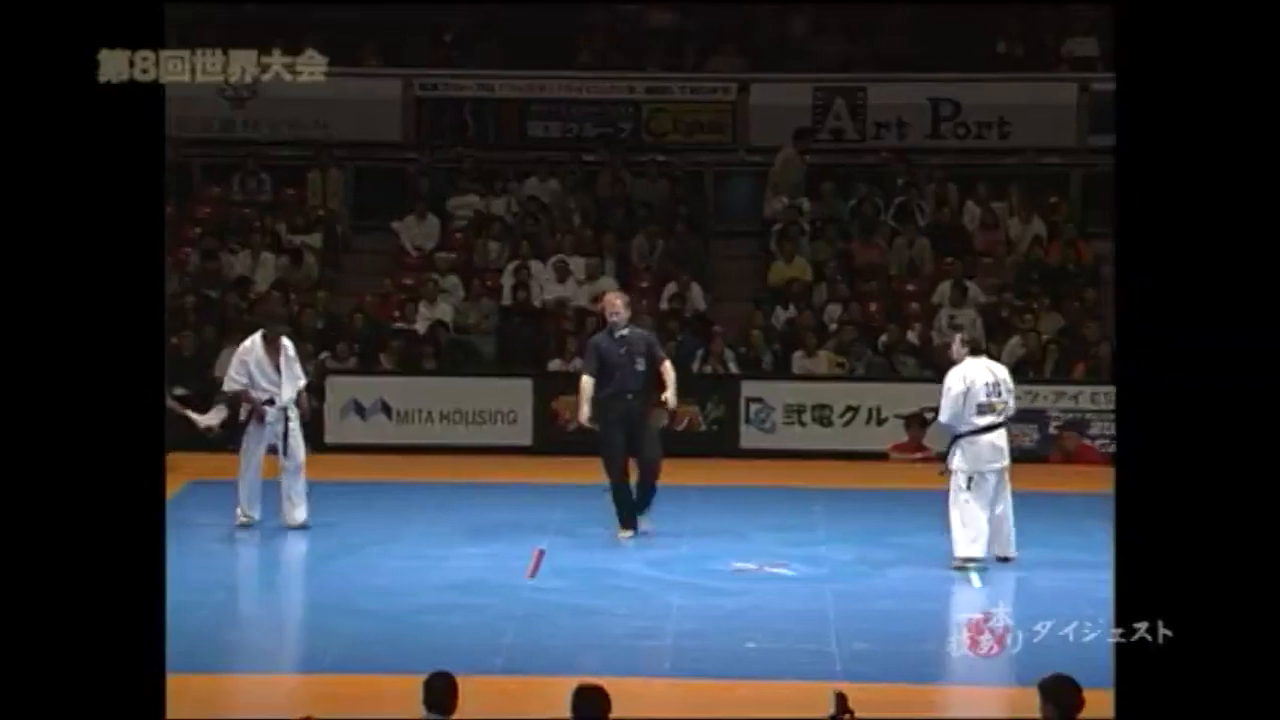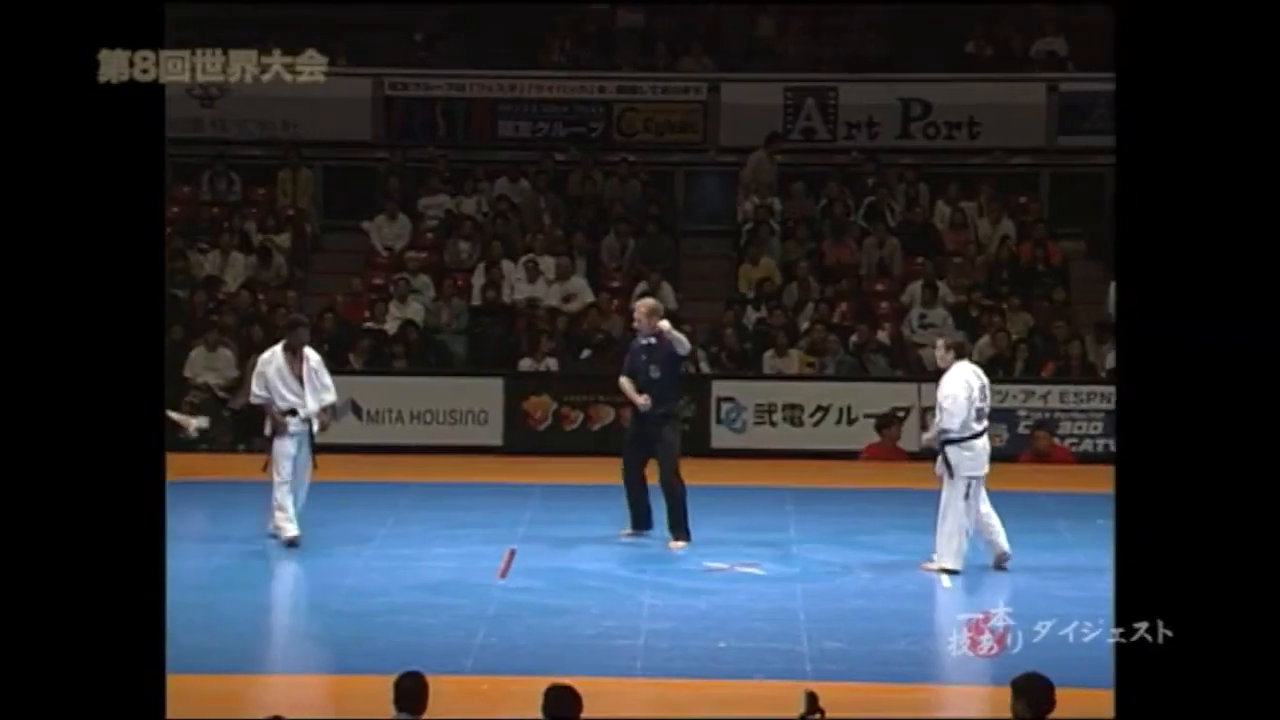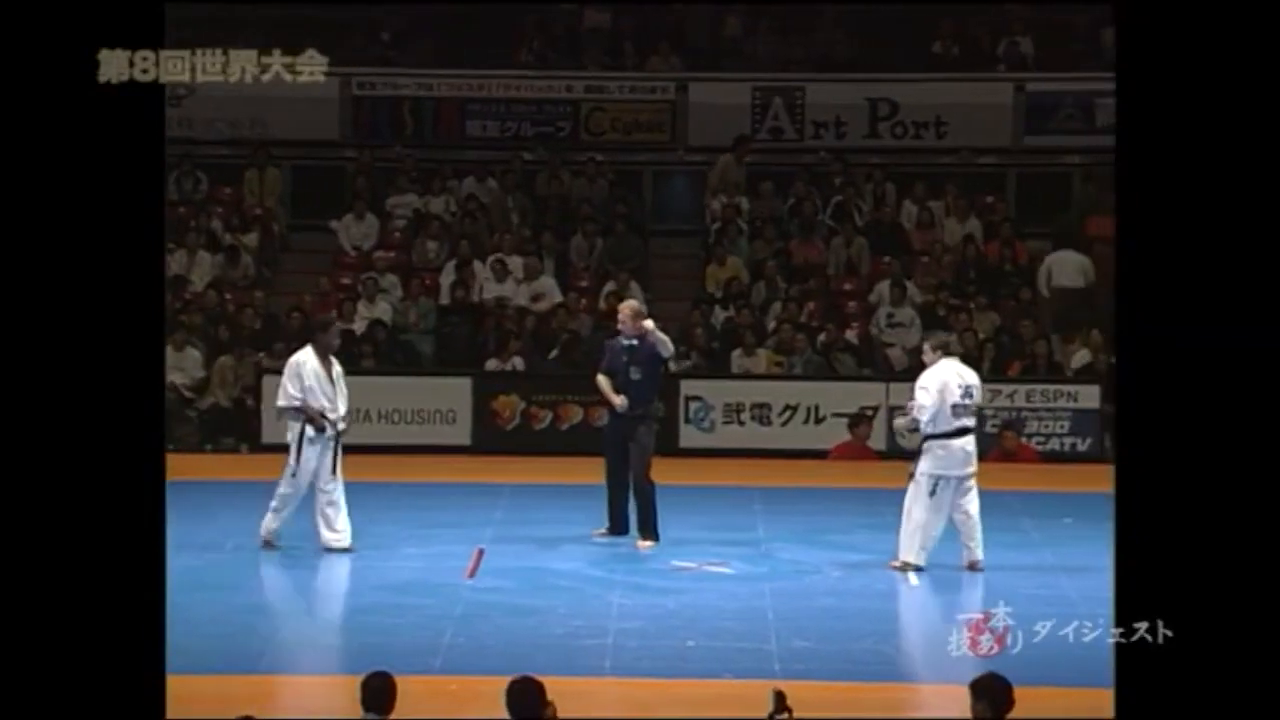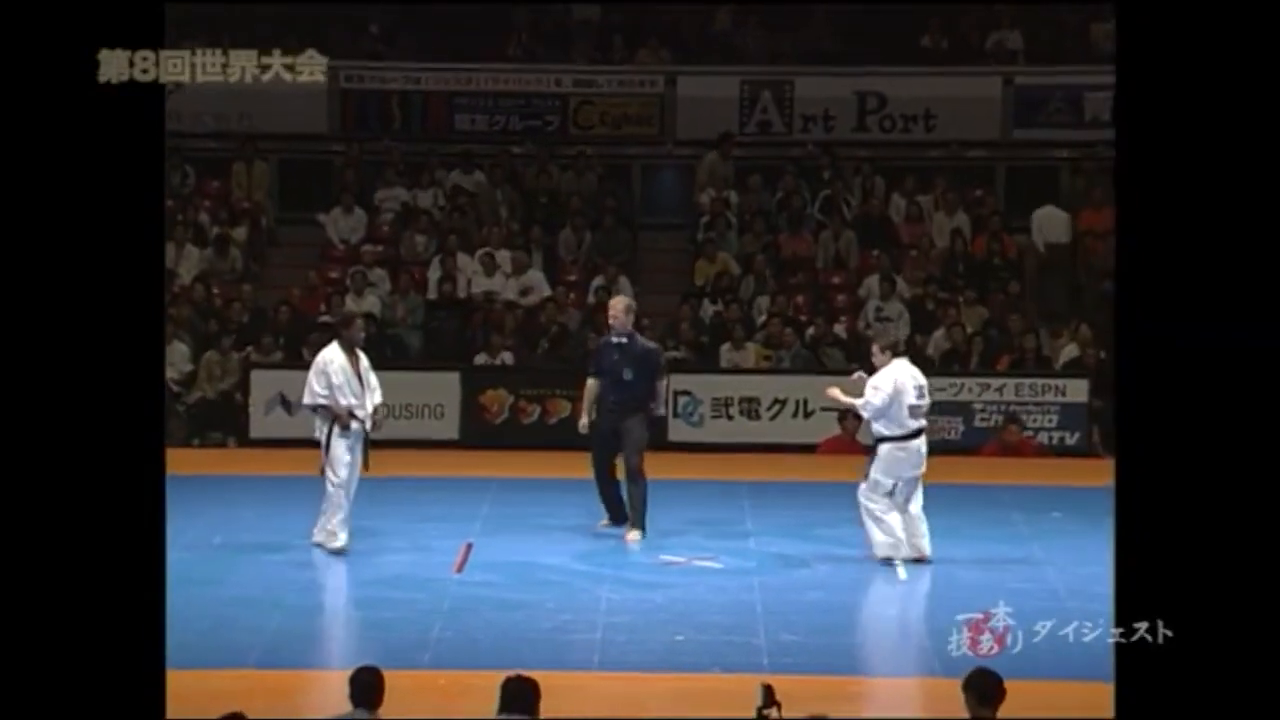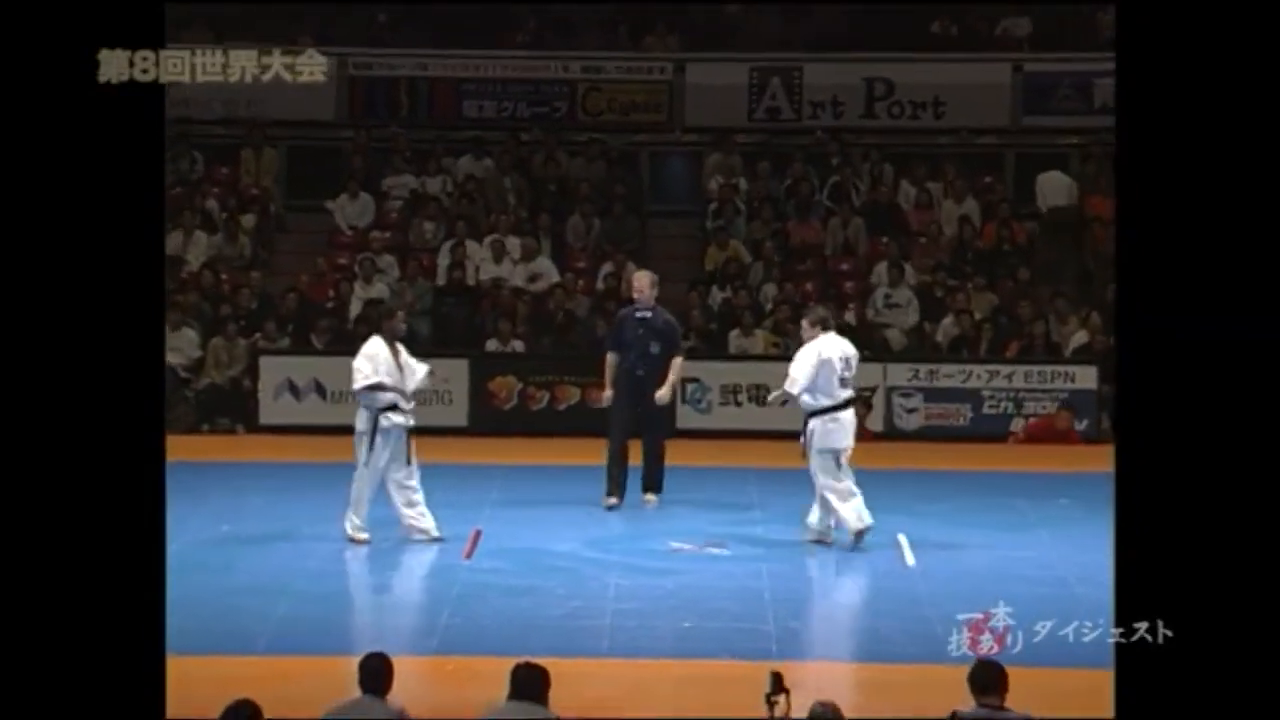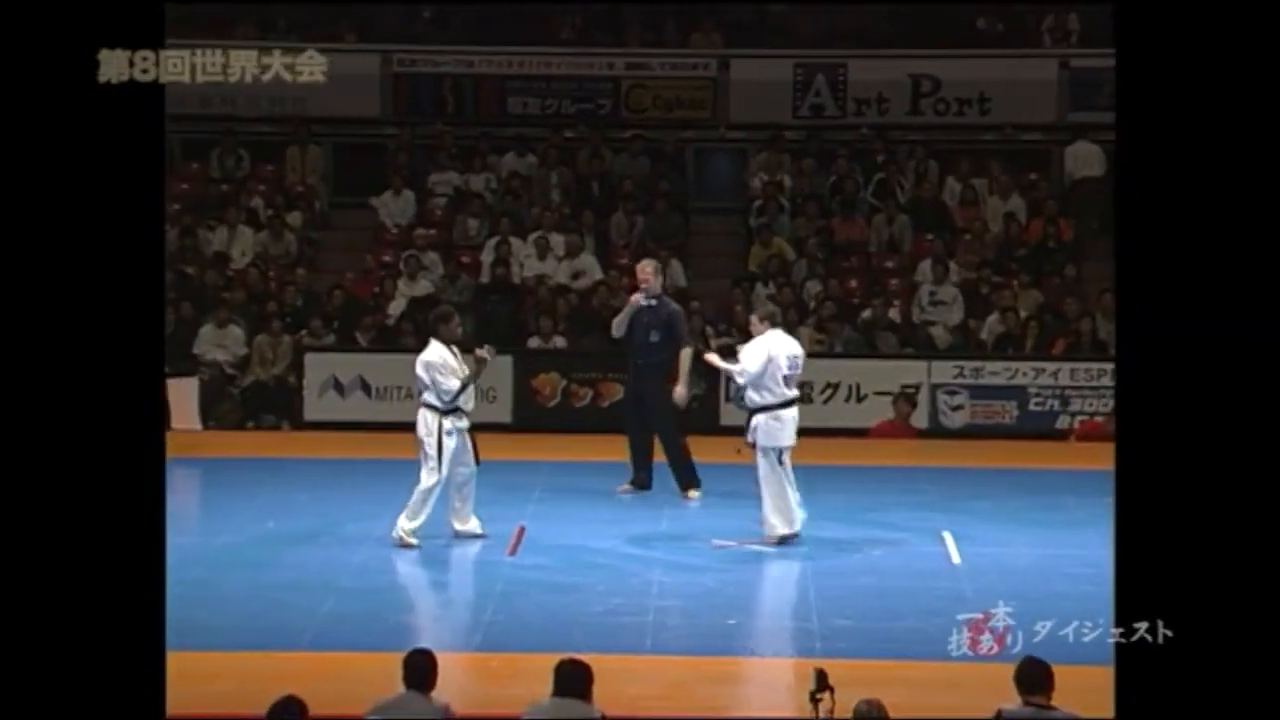
dt=0.7s
person 1, frame 1
left shoulder: (644, 337)
right shoulder: (597, 342)
left elbow: (664, 363)
right elbow: (588, 376)
left wrist: (671, 389)
right wrist: (585, 406)
left hip: (639, 409)
right hip: (611, 411)
left knee: (651, 464)
right knee: (616, 469)
left ankle: (638, 508)
right ankle: (627, 522)
person 1, frame 2
left shoulder: (668, 345)
right shoulder: (636, 346)
left elbow: (685, 348)
right elbow: (624, 378)
left wrist: (671, 332)
right wrist: (636, 398)
left hip: (665, 418)
right hip: (640, 417)
left knee: (669, 476)
right knee: (631, 471)
left ankle: (680, 533)
right ankle: (640, 523)
person 1, frame 3
left shoulder: (651, 345)
right shoulder: (615, 345)
left elbow: (668, 351)
right elbow: (602, 375)
left wrist: (654, 331)
right wrist: (613, 397)
left hip: (642, 419)
right hip: (618, 417)
left knee: (640, 476)
right knee: (615, 474)
left ankle: (648, 534)
right ankle: (617, 525)
person 1, frame 4
left shoulder: (646, 349)
right shoulder: (604, 345)
left elbow: (659, 380)
right elbow: (594, 379)
left wrist: (659, 404)
right wrist: (585, 413)
left hip: (634, 414)
right hip: (606, 413)
left knee: (633, 468)
right knee: (601, 466)
left ankle: (636, 526)
right ankle: (617, 515)
person 1, frame 5
left shoulder: (667, 322)
right shoulder: (623, 318)
left elbow: (677, 357)
right elbow: (613, 352)
left wrist: (668, 387)
right wrist: (608, 385)
left hip: (654, 388)
right hip: (626, 384)
left knee: (654, 441)
right knee: (617, 438)
left ankle: (651, 490)
right ankle: (614, 492)
person 1, frame 6
left shoulder: (672, 310)
right shoulder: (636, 307)
left elbow: (685, 348)
right elbow: (616, 333)
left wrist: (682, 383)
right wrist: (629, 309)
left hip: (660, 379)
right hip: (637, 376)
left knee: (669, 431)
right knee: (636, 430)
left ankle: (690, 484)
right ankle: (641, 479)
person 2, frame 1
left shoulder: (959, 373)
right shoulder: (1001, 370)
left elbow: (948, 415)
right elbow: (1010, 407)
left wrist: (962, 423)
left hip: (971, 444)
right hip: (998, 439)
left knee: (967, 501)
right knee: (1000, 501)
left ankle: (970, 553)
right ankle: (1004, 549)
person 2, frame 2
left shoulder: (954, 378)
right shoulder: (975, 372)
left elbow: (951, 420)
left wrist: (933, 436)
right wrist: (938, 429)
left hip: (962, 449)
right hip: (975, 446)
left knee: (956, 508)
right knee: (977, 504)
left ankle: (948, 560)
right ankle: (1000, 549)
person 2, frame 3
left shoulder: (933, 375)
right shoulder: (971, 374)
left elbow: (923, 414)
left wrist: (904, 422)
left hip: (940, 448)
right hip: (965, 445)
left knee: (921, 504)
right knee: (966, 505)
left ankle: (911, 556)
right ankle: (974, 557)
person 2, frame 4
left shoulder: (888, 375)
right shoulder: (914, 373)
left elbow: (870, 407)
left wrist: (841, 398)
right wrist: (867, 385)
left hip: (895, 448)
right hip: (915, 444)
left knee: (874, 497)
right knee: (909, 500)
left ankle: (893, 547)
right ankle: (919, 549)
person 2, frame 5
left shoulder: (813, 350)
right shoulder: (847, 346)
left elbow: (796, 385)
left wrist: (777, 396)
left hip: (825, 420)
right hip: (844, 416)
left knee: (829, 478)
right knee: (826, 475)
left ankle: (857, 521)
right ankle: (821, 528)
person 2, frame 6
left shoulder: (763, 345)
right shoulder: (792, 344)
left elbow: (743, 373)
left wrist: (716, 361)
right wrist: (746, 357)
left hip: (770, 418)
right hip: (784, 413)
left knee: (774, 474)
right knee: (774, 471)
left ankle: (784, 527)
right ankle: (790, 520)
person 3, frame 1
left shoulder: (288, 346)
right shoulder: (248, 348)
left elbow: (296, 378)
right elbow: (235, 384)
left wrist: (302, 400)
right wrist: (254, 405)
left hip: (287, 412)
right hip: (260, 414)
left knee: (295, 461)
right knee: (251, 465)
left ankle: (296, 514)
right ankle: (247, 514)
person 3, frame 2
left shoulder: (313, 357)
right shoulder: (269, 359)
left elbow: (326, 388)
right elbow: (259, 394)
left wrist: (325, 413)
right wrist: (274, 416)
left hip: (307, 425)
right hip: (284, 426)
left knee: (300, 480)
right knee: (283, 479)
left ankle: (279, 524)
right ankle: (288, 531)
person 3, frame 3
left shoulder: (333, 363)
right shoulder: (299, 361)
right elbow: (289, 399)
left wrist: (343, 416)
right wrist: (314, 417)
left hip: (330, 431)
right hip: (307, 431)
left knee: (331, 485)
right knee: (295, 482)
left ankle: (336, 538)
right ankle: (269, 530)
person 3, frame 4
left shoulder: (361, 357)
right shoulder: (326, 358)
left elbow: (371, 389)
right elbow: (315, 395)
left wrist: (374, 414)
right wrist: (338, 414)
left hip: (357, 426)
right hip: (335, 428)
left knee: (348, 483)
right knee: (337, 480)
left ankle: (325, 533)
right ankle: (334, 537)
person 3, frame 5
left shoulder: (398, 349)
right shoulder: (370, 350)
left elbow: (414, 371)
right elbow: (364, 381)
left wrist: (433, 374)
right wrist: (394, 389)
left hip: (399, 420)
right hip: (376, 421)
left knee: (406, 475)
right knee: (367, 476)
left ankle: (421, 527)
right ankle: (355, 528)
person 3, frame 6
left shoulder: (452, 351)
right shoulder: (432, 357)
left elbow: (462, 386)
right elbow: (452, 393)
left wrist: (480, 365)
right wrist: (477, 369)
left hip: (454, 421)
right hip: (436, 423)
left knee: (465, 472)
right knee: (433, 477)
left ankle: (464, 523)
right ankle: (405, 530)
